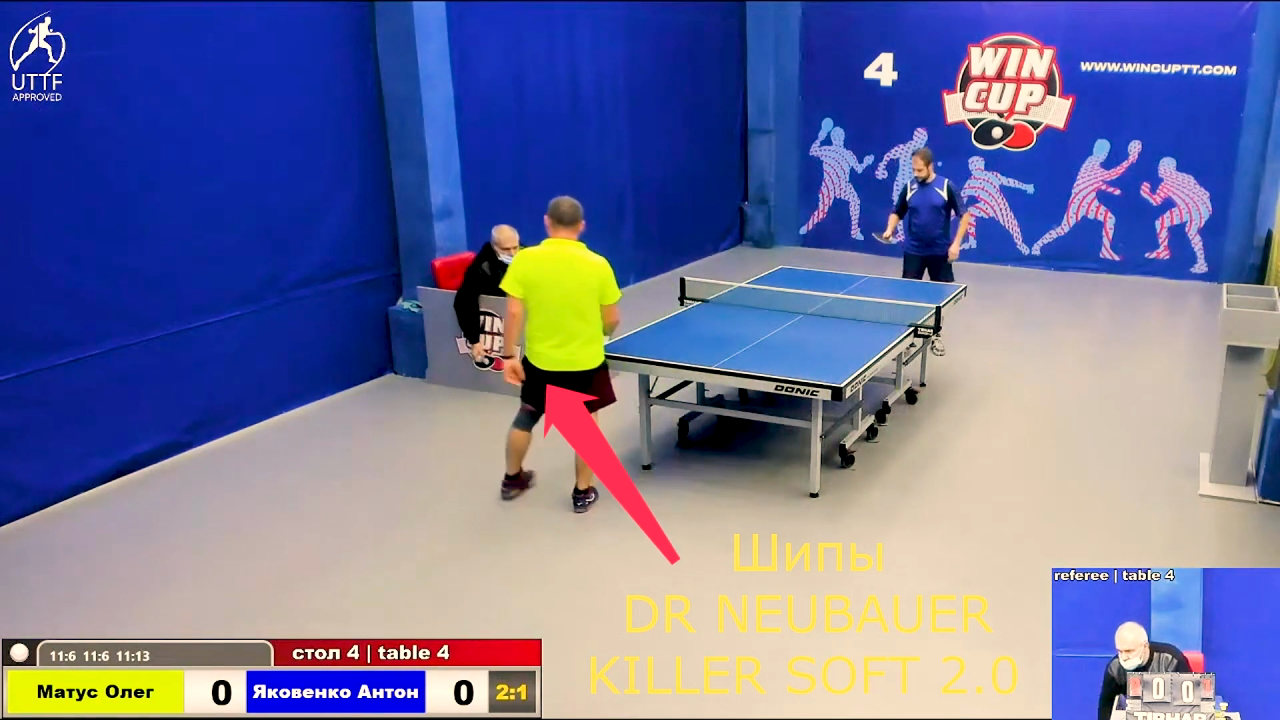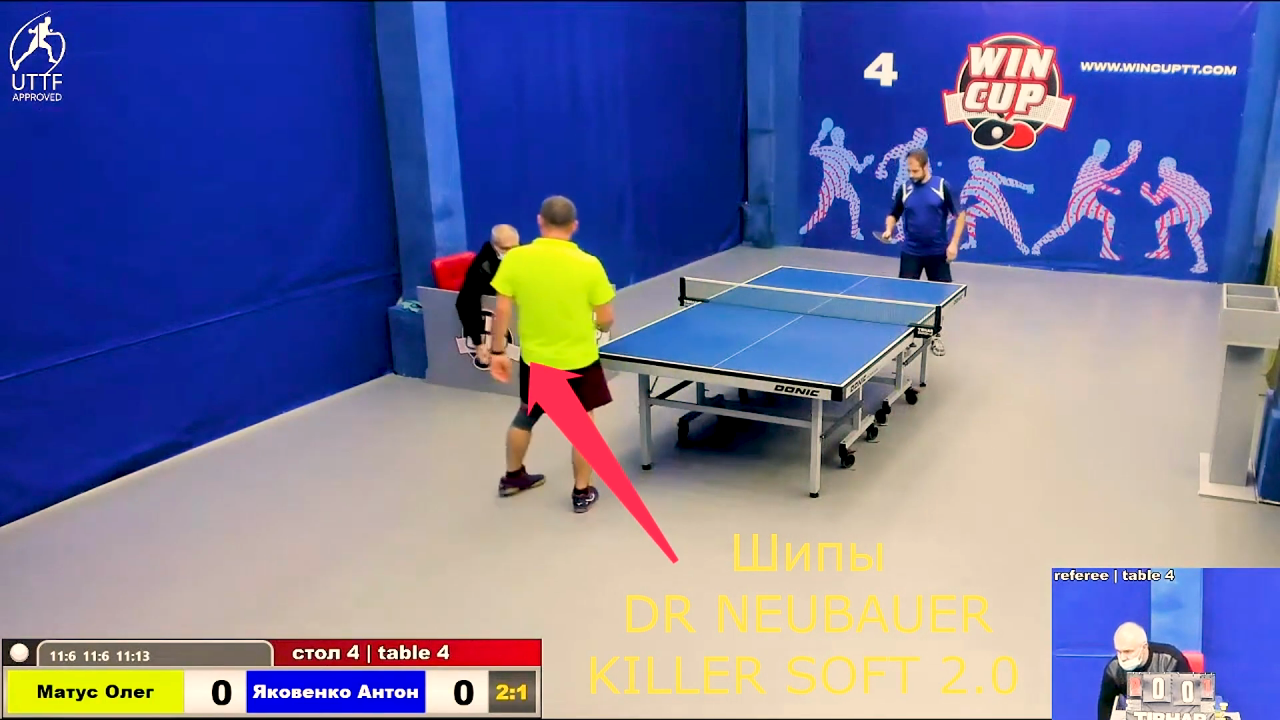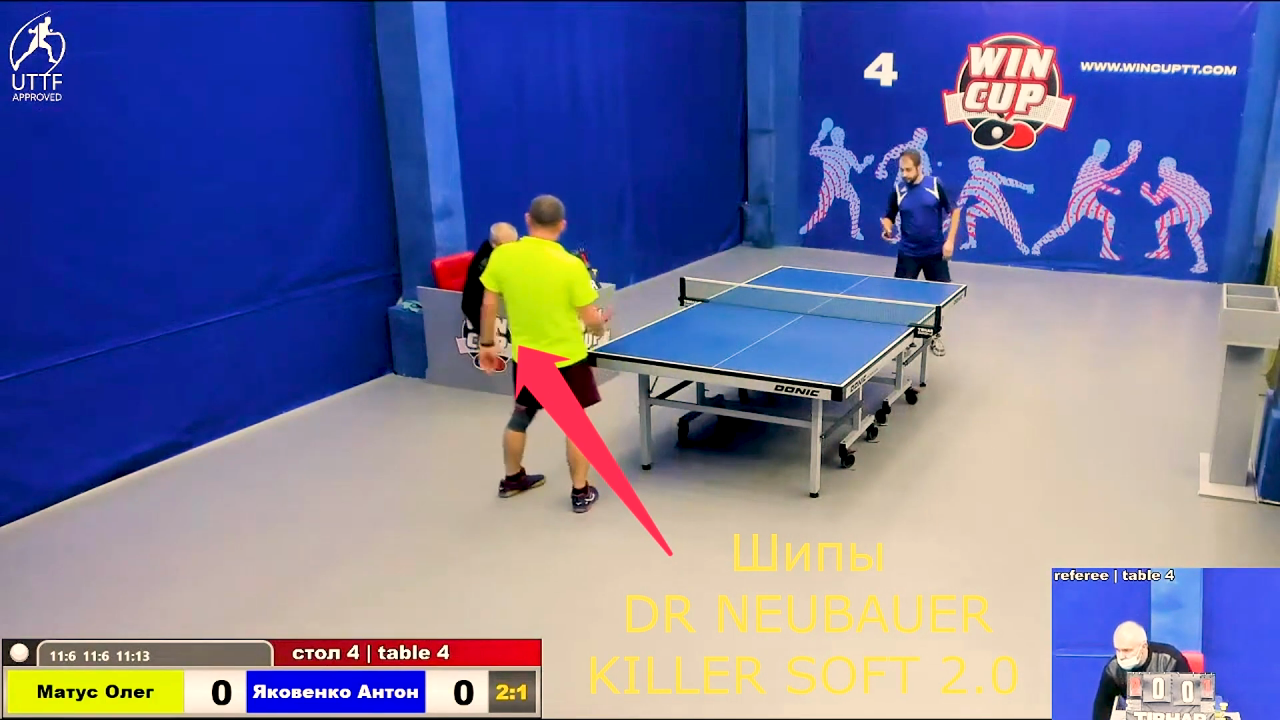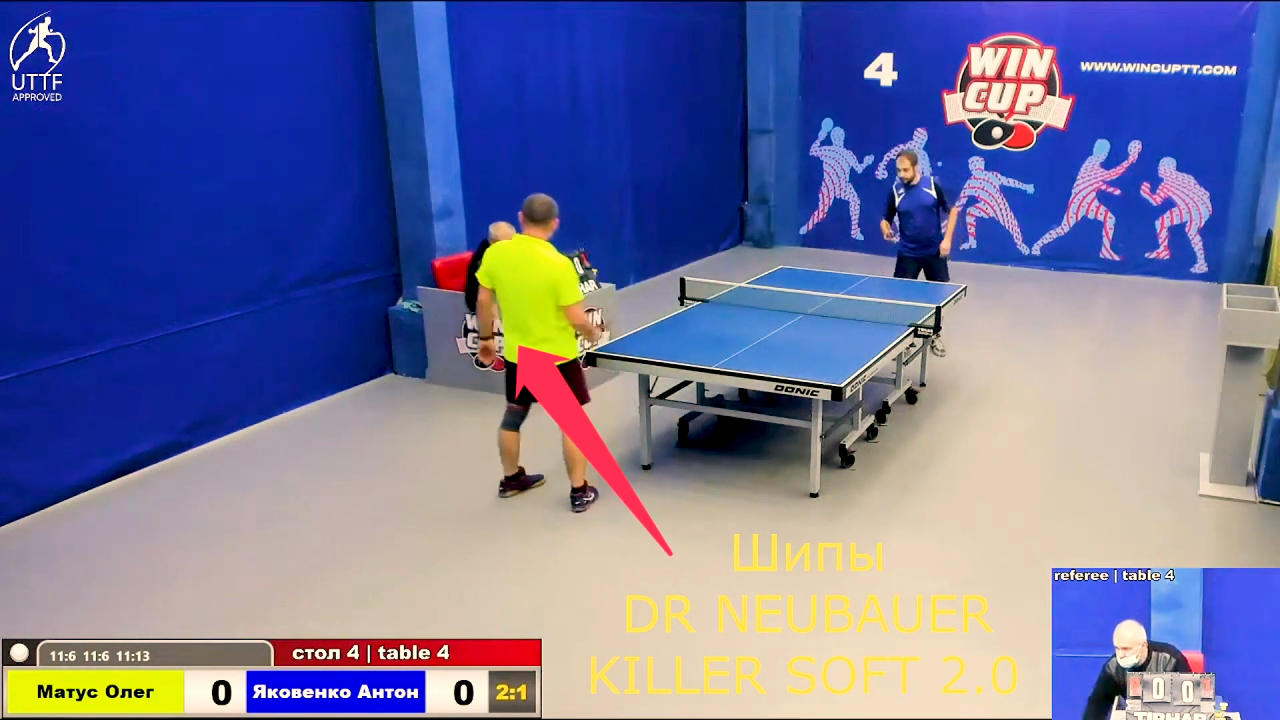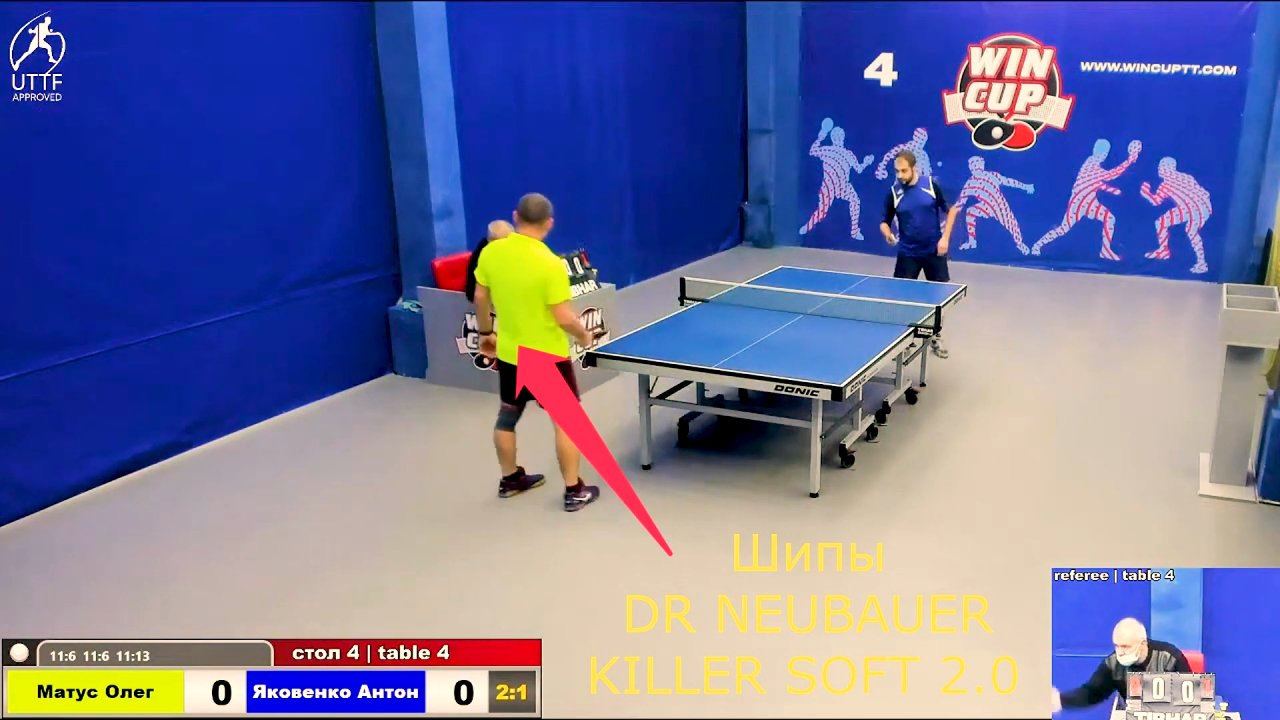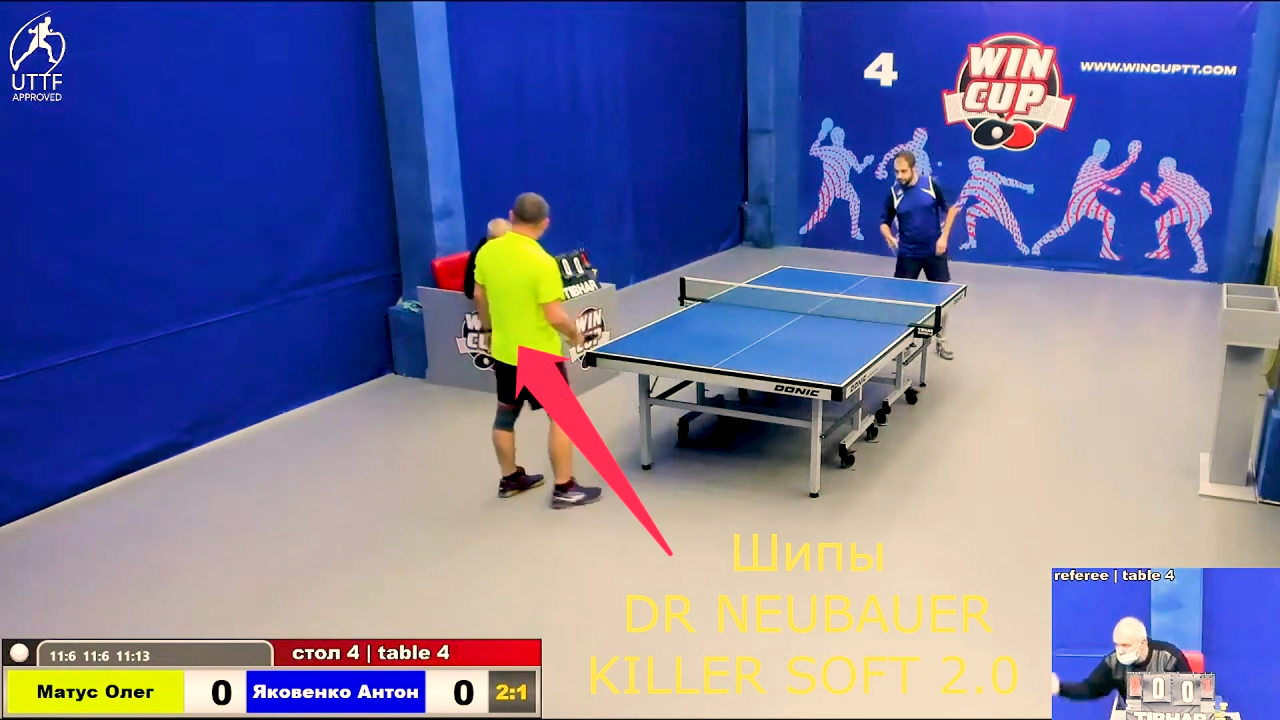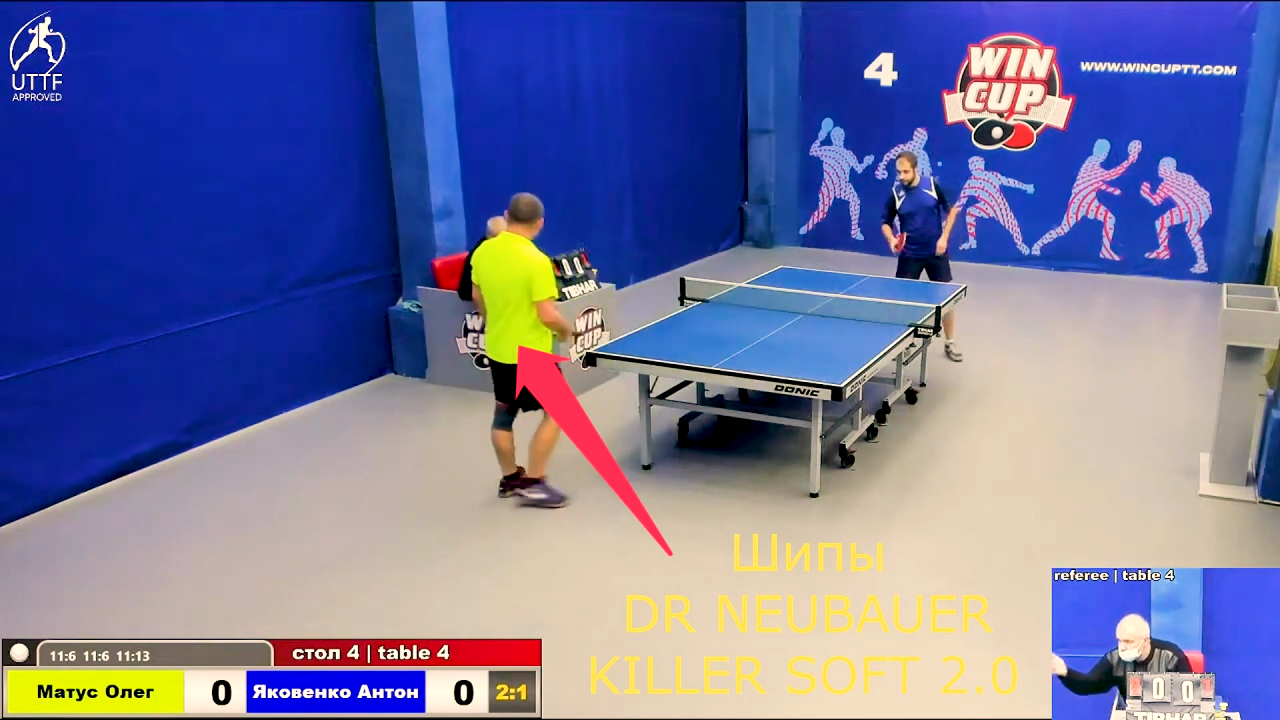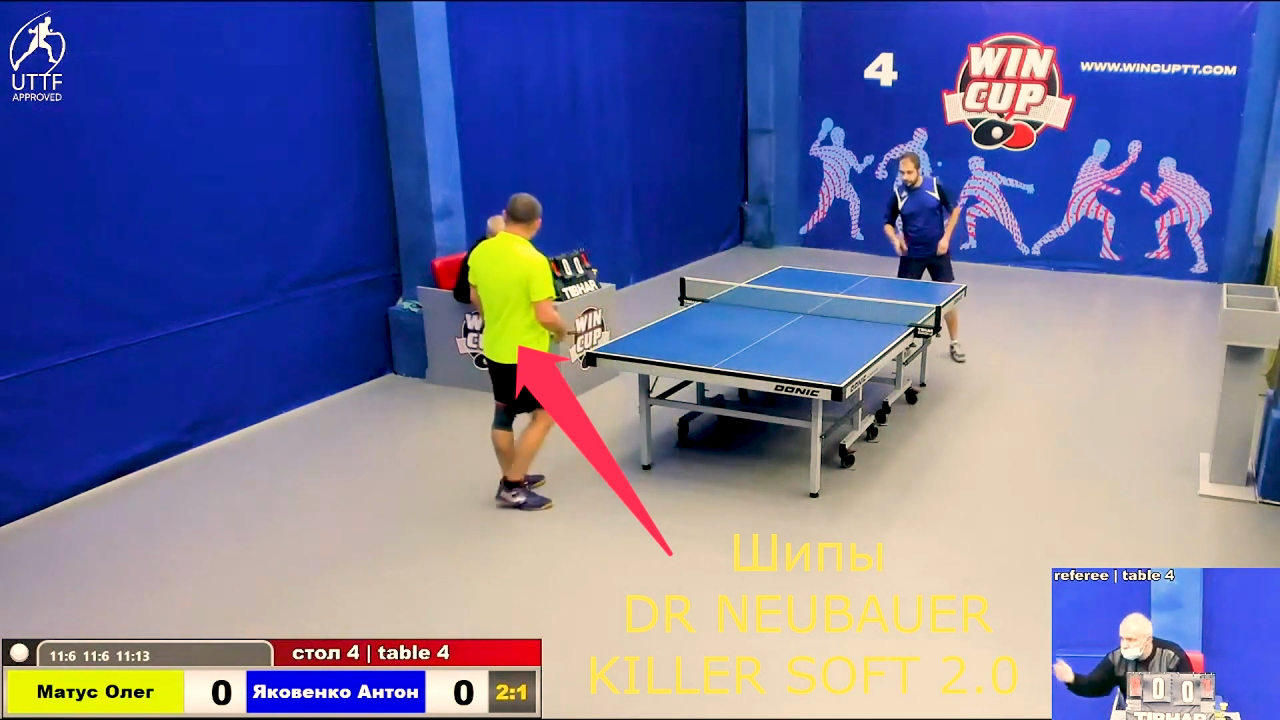
dt=0.1s
person 1, frame 1
left shoulder: (526, 259)
right shoulder: (598, 265)
left elbow: (514, 312)
right elbow: (612, 319)
left wrist: (509, 356)
right wrist: (599, 333)
left hip: (541, 360)
right hip: (586, 361)
left knee: (526, 416)
left ankle: (512, 479)
right ankle: (583, 492)
person 1, frame 2
left shoulder: (515, 259)
right shoulder: (587, 265)
left elbow: (502, 311)
right elbow: (606, 317)
left wrist: (497, 351)
right wrist: (606, 322)
left hip: (535, 360)
right hip: (579, 361)
left knee: (525, 416)
left ankle: (512, 476)
right ankle: (582, 492)
person 1, frame 3
left shoulder: (503, 256)
right shoulder: (570, 265)
left elbow: (488, 305)
right elbow: (592, 320)
left wrist: (487, 344)
right wrist: (601, 324)
right hip: (567, 359)
left knee: (520, 418)
left ankle: (512, 479)
right ankle: (581, 492)
person 1, frame 4
left shoulder: (495, 253)
right shoulder: (558, 265)
left elbow: (483, 301)
right elbow: (575, 318)
left wrist: (485, 337)
right wrist: (592, 332)
left hip: (516, 355)
right hip: (556, 357)
left knee: (513, 416)
left ankle: (511, 479)
right ankle: (579, 491)
person 1, frame 5
left shoulder: (491, 252)
right shoulder: (549, 263)
left elbow: (481, 298)
right elbow: (563, 318)
left wrist: (486, 332)
right wrist: (583, 335)
left hip: (510, 354)
right hip: (547, 356)
left knee: (507, 416)
left ankle: (510, 479)
right ankle: (574, 490)
person 1, frame 6
left shoulder: (487, 251)
right shoulder: (542, 262)
left elbow: (480, 299)
right elbow: (555, 316)
right wrist: (574, 334)
left hip: (503, 352)
right hip: (537, 356)
left knee: (505, 415)
left ankle: (510, 478)
right ankle: (564, 487)
person 1, frame 7
left shoulder: (483, 252)
right shoulder: (536, 261)
right elbow: (548, 315)
right wrist: (566, 331)
left hip: (498, 351)
left knee: (503, 414)
right knee: (555, 415)
left ankle: (510, 478)
right ankle: (532, 483)
person 1, frame 8
left shoulder: (480, 252)
right shoulder: (533, 261)
right elbow: (545, 315)
right wrist: (561, 331)
left hip: (495, 350)
left knee: (503, 416)
right knee: (542, 418)
left ankle: (511, 477)
right ankle: (512, 488)
person 2, frame 1
left shoulder: (946, 186)
right shoulder: (909, 187)
left elbow: (965, 216)
right elbow: (897, 213)
left wrist: (956, 244)
right wrist: (889, 230)
left hip: (940, 252)
right hip: (913, 251)
left ankle: (935, 336)
person 2, frame 2
left shoulder: (942, 186)
right shoulder: (905, 188)
left elbow: (960, 215)
right elbow: (893, 215)
left wrist: (954, 244)
right wrist: (889, 229)
left hip: (938, 252)
right hip: (911, 252)
left ankle: (935, 336)
person 2, frame 3
left shoulder: (935, 185)
right shoulder: (898, 190)
left elbow: (954, 212)
right elbow: (888, 216)
left wrist: (950, 241)
right wrist: (887, 229)
left hip: (935, 251)
right hip: (908, 252)
left ankle: (935, 336)
person 2, frame 4
left shoulder: (933, 184)
right shoulder: (895, 191)
left elbow: (952, 211)
right elbow: (886, 219)
left wrist: (947, 238)
right wrist: (886, 230)
left hip: (935, 251)
right hip: (908, 253)
left ankle: (935, 337)
person 2, frame 5
left shoulder: (931, 184)
right shoulder: (894, 192)
left elbow: (951, 210)
right elbow: (885, 221)
left wrist: (945, 237)
right wrist: (887, 234)
left hip: (934, 251)
right hip: (907, 253)
left ankle: (936, 337)
person 2, frame 6
left shoulder: (931, 184)
right shoulder: (894, 193)
left elbow: (950, 210)
right elbow: (885, 223)
left wrist: (944, 237)
right wrist: (890, 238)
left hip: (934, 251)
right hip: (908, 253)
left ankle: (941, 340)
person 2, frame 7
left shoulder: (932, 185)
right shoulder: (895, 193)
left elbow: (951, 210)
right elbow: (886, 223)
left wrist: (944, 237)
right wrist: (892, 239)
left hip: (936, 251)
right hip: (910, 254)
left ankle: (950, 342)
person 2, frame 8
left shoulder: (935, 185)
right shoulder: (897, 194)
left elbow: (954, 211)
right elbow: (888, 223)
left wrist: (946, 238)
right wrist: (896, 241)
left hip: (937, 251)
right hip: (912, 253)
left ankle: (954, 342)
